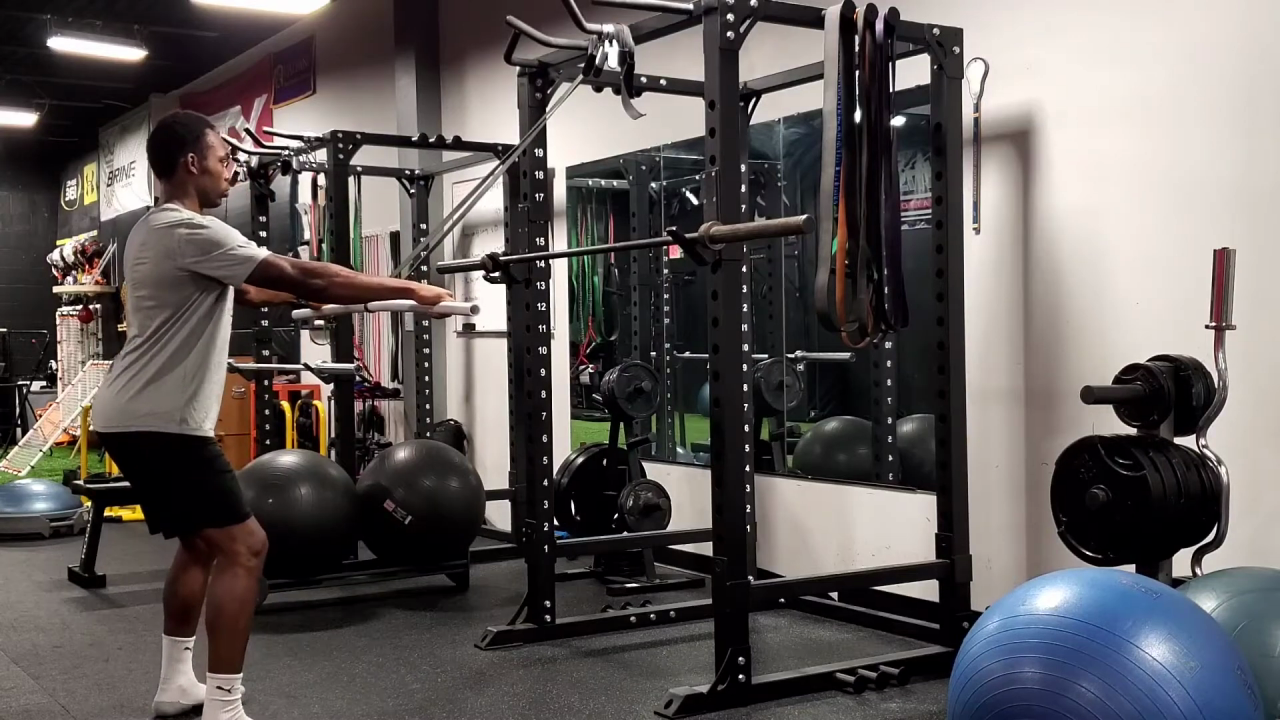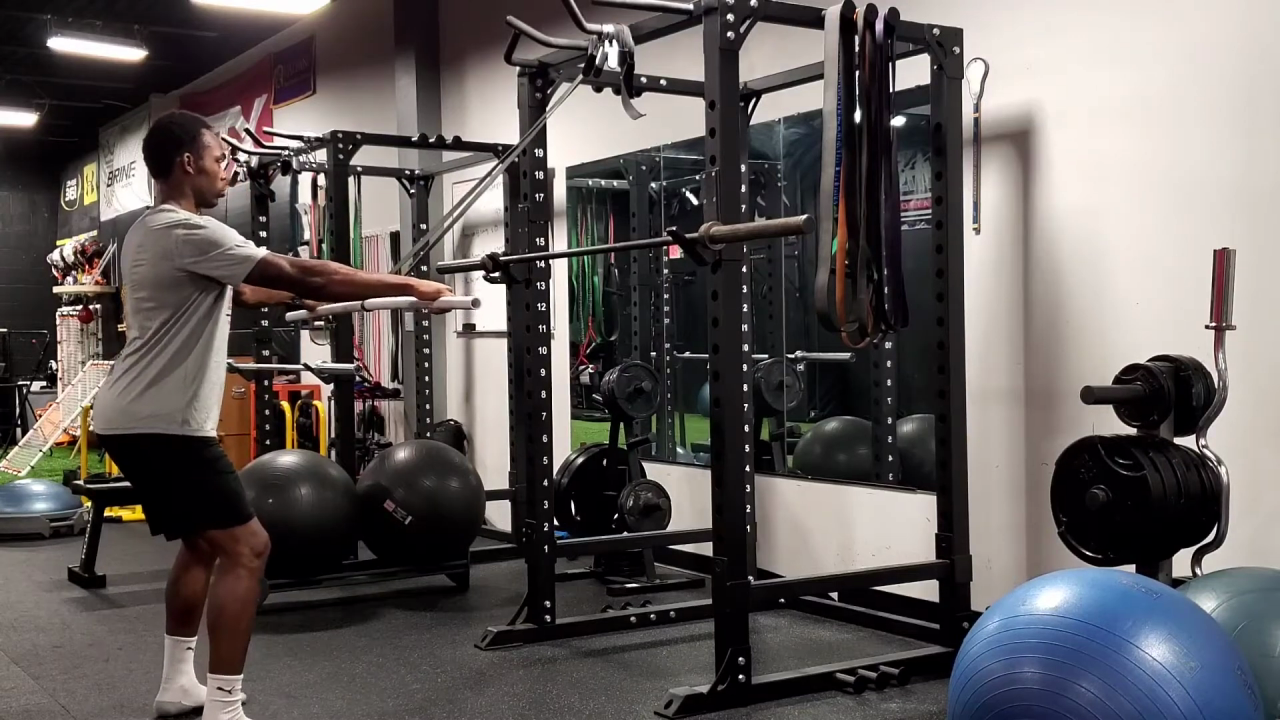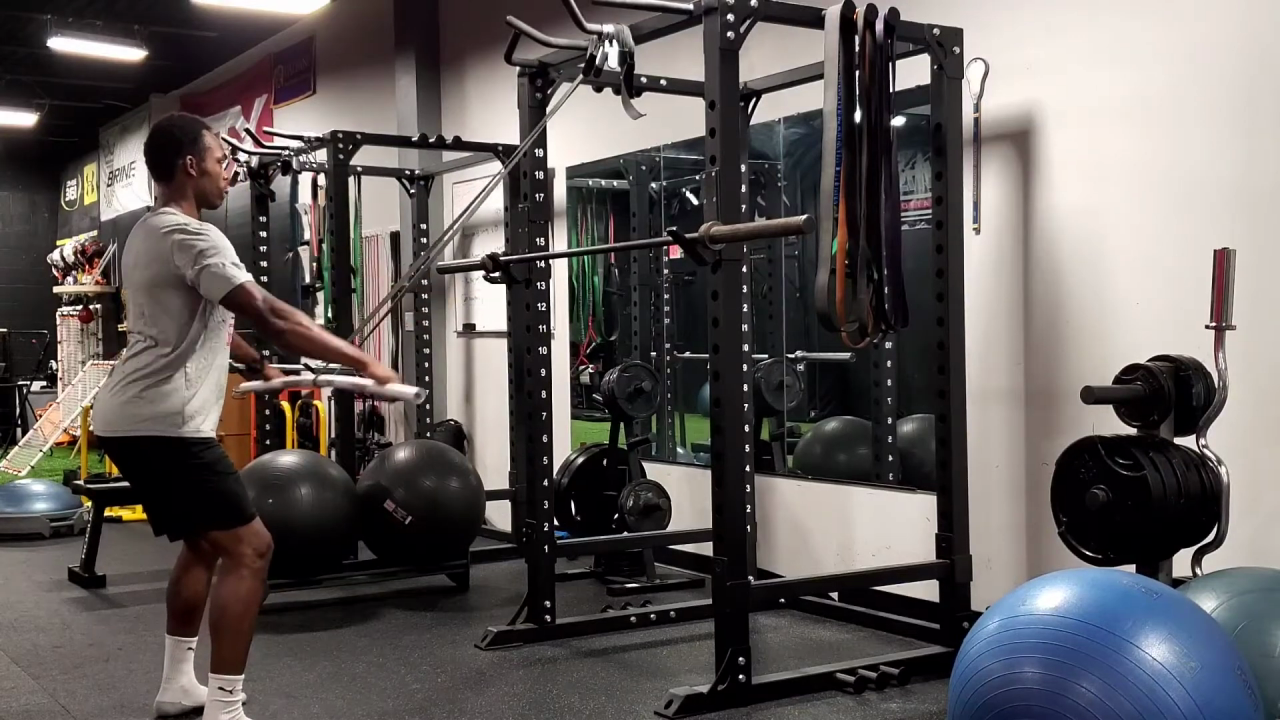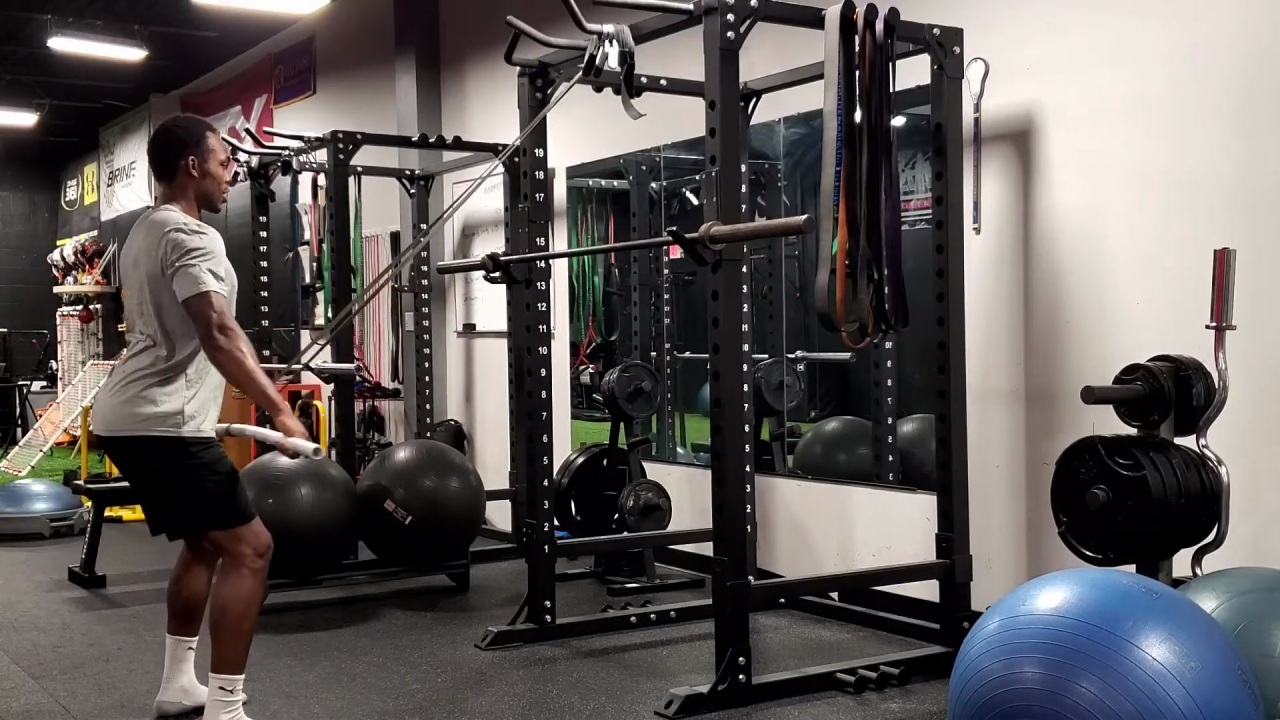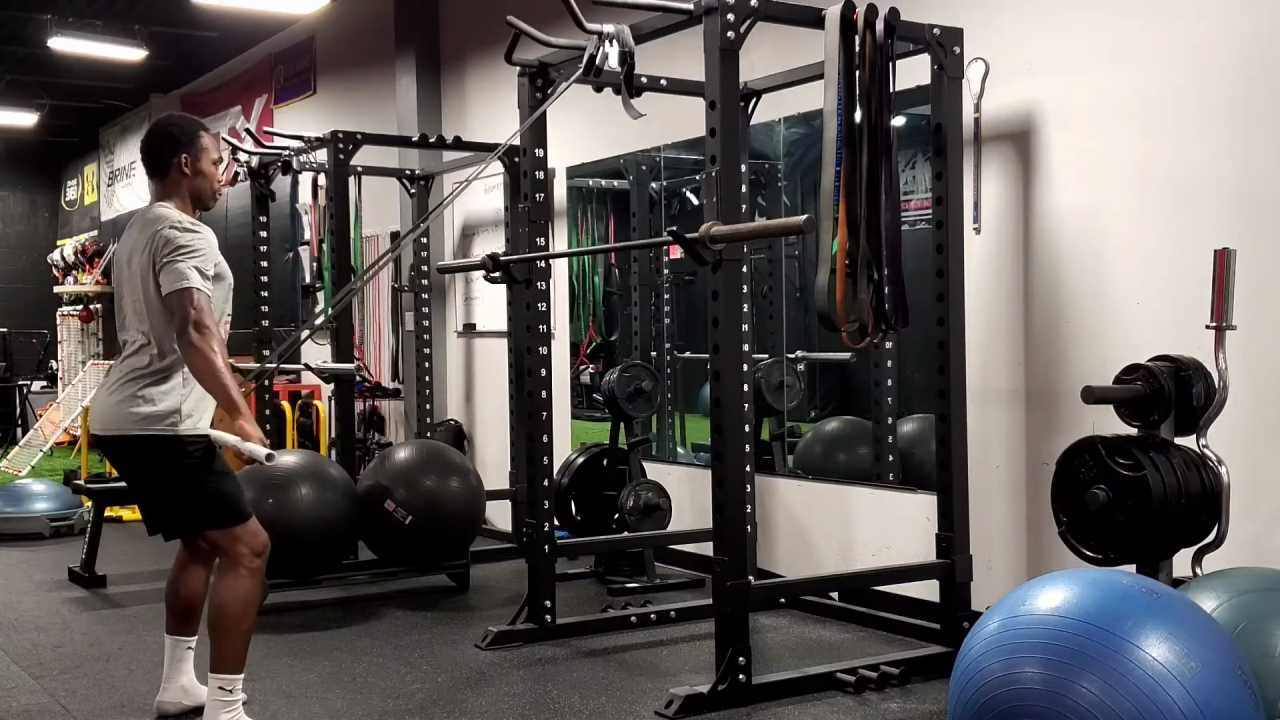
dt=0.4s
person 1, frame 1
left shoulder: (159, 229)
right shoulder: (189, 231)
left elbow: (242, 289)
right elbow: (305, 278)
left wrist: (302, 297)
right wrist: (409, 290)
left hip: (136, 416)
right hip: (159, 421)
left knee: (200, 542)
right knee: (242, 547)
person 1, frame 2
left shoulder: (152, 230)
right shoulder: (186, 232)
left elbow: (231, 291)
right elbow: (302, 274)
left wrist: (296, 298)
right wrist: (408, 285)
left hip: (134, 417)
right hip: (160, 422)
left knee: (203, 543)
right knee: (245, 547)
person 1, frame 3
left shoulder: (149, 233)
right shoulder: (189, 236)
right elbow: (268, 315)
left wrist: (247, 357)
right wrist: (360, 361)
left hip: (130, 417)
right hip: (160, 423)
left knee: (204, 544)
right knee: (247, 548)
person 1, frame 4
left shoulder: (146, 232)
right shoulder: (190, 236)
right elbow: (218, 334)
right wrist: (279, 410)
left hip: (129, 415)
right hip: (160, 423)
left knee: (205, 543)
right knee: (248, 548)
person 1, frame 5
left shoulder: (139, 231)
right shoulder: (184, 233)
right elbow: (195, 331)
right wrist: (239, 413)
left hip: (125, 414)
right hip: (157, 421)
left knee: (201, 542)
right knee: (246, 548)
